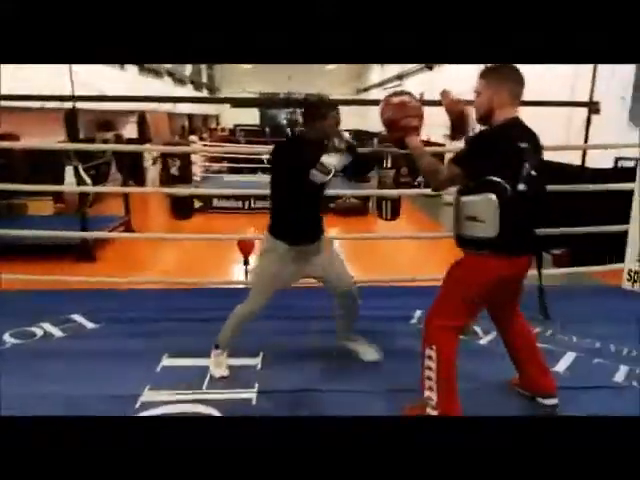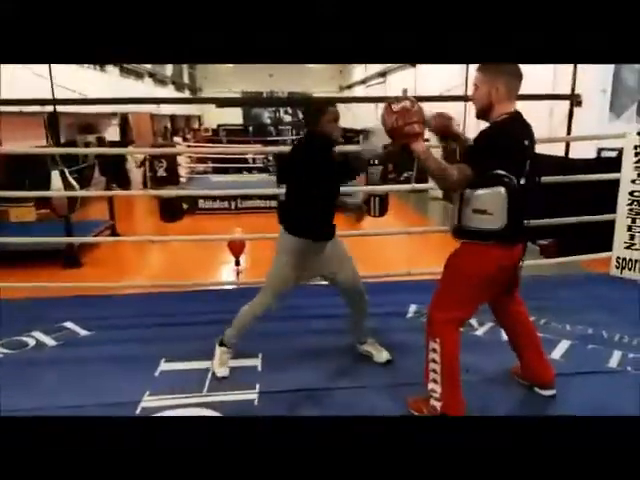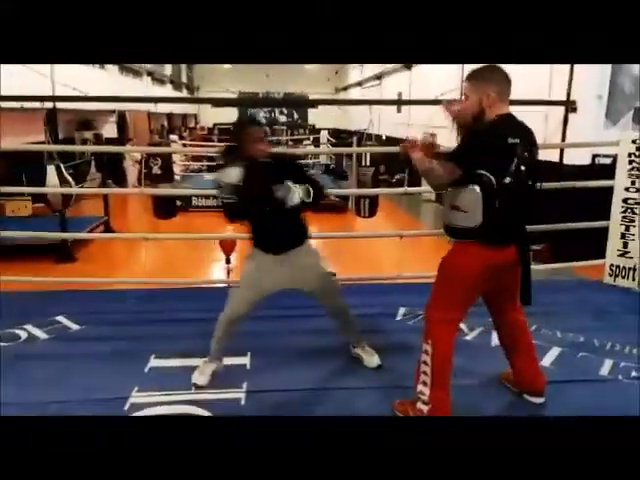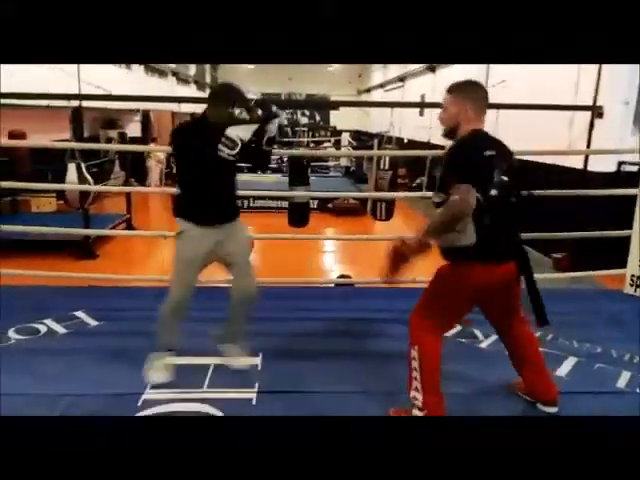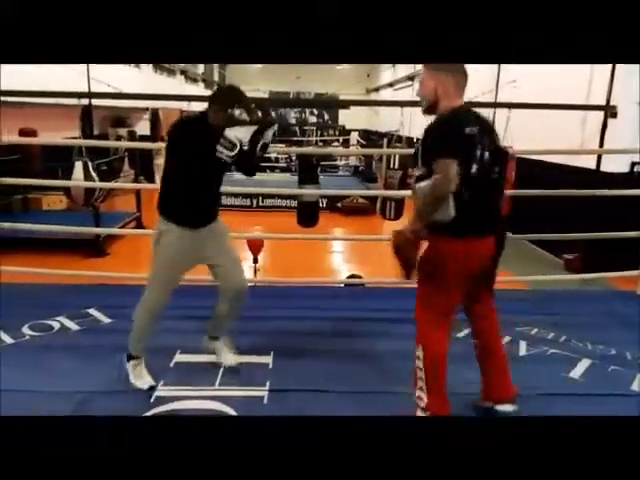
dt=0.3s
person 1, frame 1
left shoulder: (492, 140)
right shoulder: (527, 139)
left elbow: (440, 179)
left wrist: (412, 140)
right wrist: (463, 127)
left hip: (487, 257)
right hip: (517, 253)
left knee: (440, 326)
right knee: (508, 316)
left ankle: (442, 410)
right ankle: (541, 385)
person 1, frame 2
left shoulder: (496, 136)
right shoulder: (520, 130)
left elbow: (452, 181)
left wrist: (417, 144)
right wrist: (452, 137)
left hip: (484, 247)
right hip: (512, 242)
left knee: (443, 319)
right knee: (510, 307)
left ankle: (445, 406)
right ankle: (540, 376)
person 1, frame 3
left shoulder: (483, 136)
right shoulder: (524, 135)
left elbow: (442, 178)
left wrist: (416, 154)
right wrist: (465, 126)
left hip: (476, 248)
right hip: (511, 245)
left knee: (440, 320)
right knee: (509, 311)
left ankle: (431, 407)
right ankle: (531, 382)
person 1, frame 4
left shoulder: (462, 152)
right shoulder: (499, 151)
left elbow: (462, 204)
left wrist: (421, 238)
left hip: (471, 264)
right hip: (506, 260)
left knee: (424, 327)
right knee: (513, 325)
left ankle: (426, 410)
right ankle: (543, 392)
person 1, frame 5
left shoulder: (443, 128)
right shoulder: (483, 126)
left elbow: (445, 181)
right elbow: (497, 177)
left wrist: (415, 225)
left hip: (453, 242)
right hip: (486, 238)
left knee: (431, 324)
right knee: (483, 312)
left ankle: (432, 409)
right ankle: (500, 395)
person 2, frame 1
left shoulder: (323, 149)
right shoulder: (285, 150)
left elbow: (359, 167)
right elbow: (302, 185)
right wrist: (329, 163)
left hip: (315, 241)
right hip: (283, 244)
left knee: (347, 290)
right knee: (255, 304)
left ankle: (350, 338)
right ankle: (221, 348)
person 2, frame 2
left shoulder: (325, 147)
right shoulder: (305, 149)
right elbow: (346, 170)
left hip: (326, 238)
right hip: (296, 240)
left knee: (356, 292)
right knee: (266, 300)
left ankle: (363, 340)
right ankle: (226, 345)
person 2, frame 3
left shoulder: (285, 165)
right shoulder: (236, 172)
left elbow: (318, 194)
right elbow: (233, 215)
left wrist: (299, 193)
right wrist: (229, 185)
left hip: (298, 251)
right hip: (264, 254)
left knee: (335, 303)
right knee: (233, 312)
left ankle: (358, 344)
right ankle: (213, 358)
person 2, frame 4
left shoulder: (232, 130)
right shoulder: (186, 133)
right elbow: (207, 167)
left wrist: (264, 128)
right wrist: (235, 134)
left hip: (230, 223)
right hip: (196, 226)
left knee: (247, 289)
right knee: (179, 295)
left ankle: (230, 342)
right ankle: (163, 351)
person 2, frame 5
left shoulder: (224, 133)
right shoulder: (183, 131)
left elbow: (248, 168)
right elbow: (199, 170)
left wrist: (260, 136)
right wrist: (232, 137)
left hip: (210, 225)
right hip: (176, 227)
left knee: (236, 286)
right knee: (156, 297)
left ankle: (217, 337)
right ankle: (135, 357)
